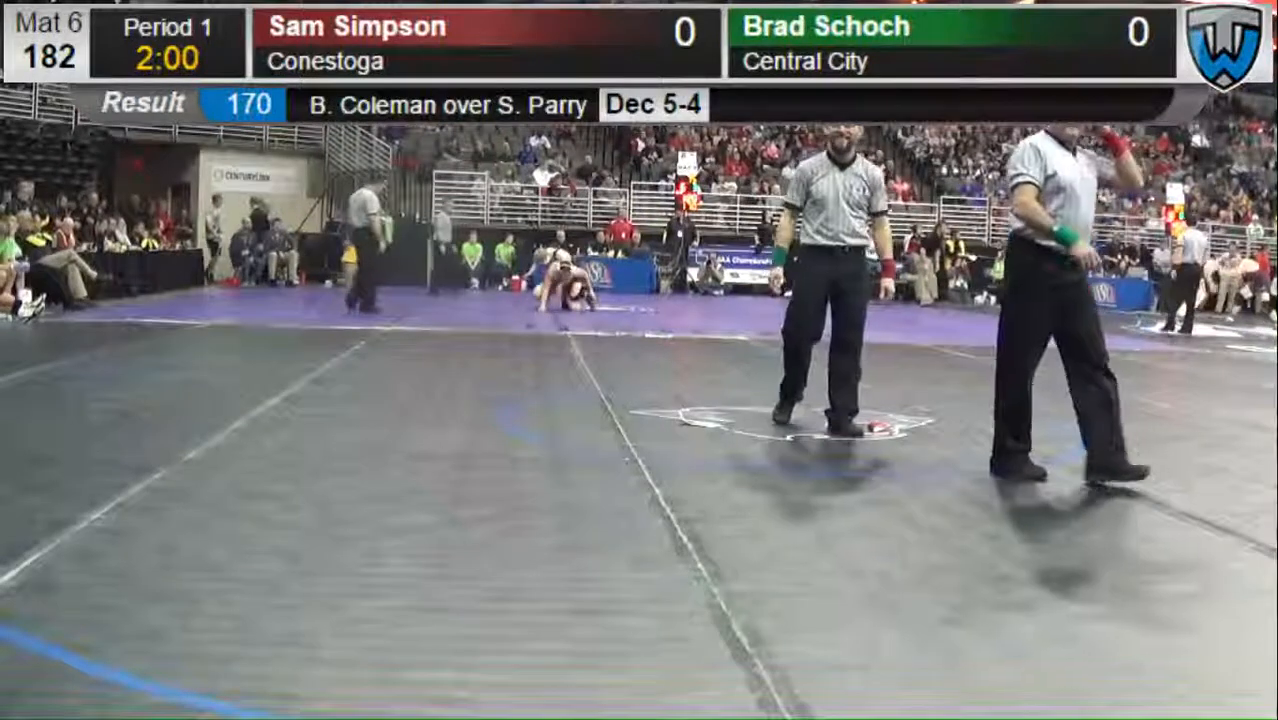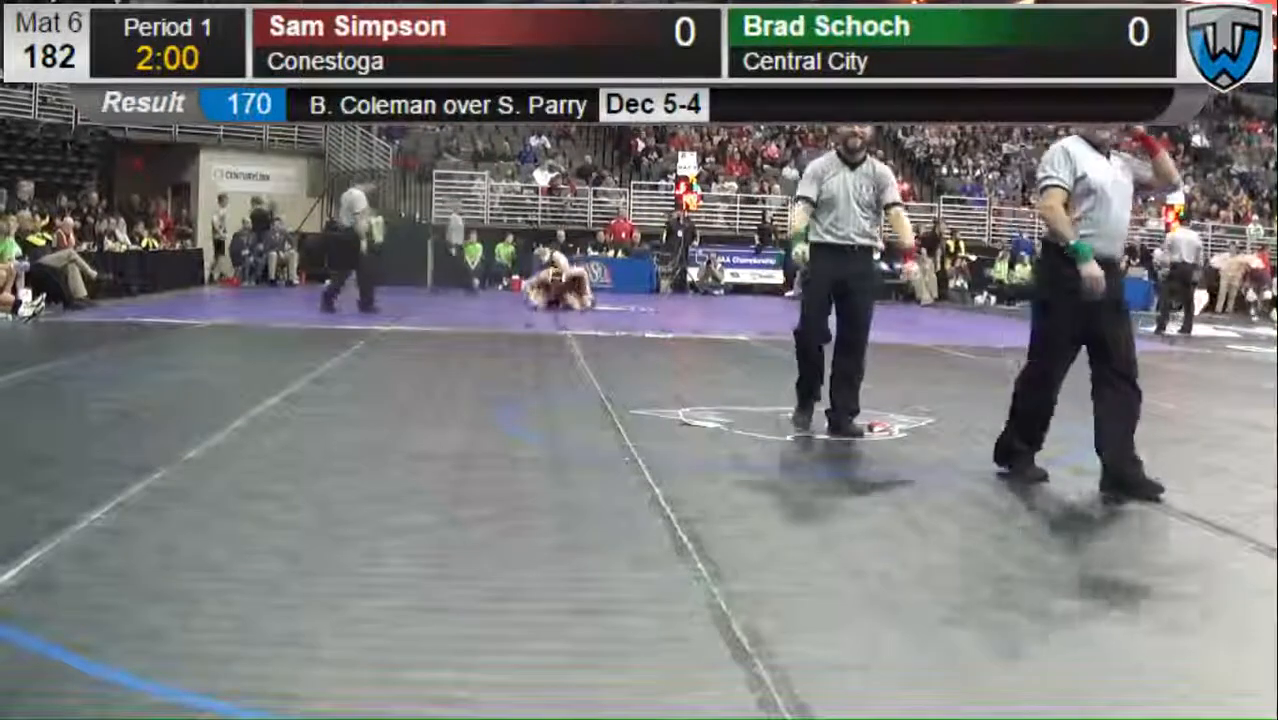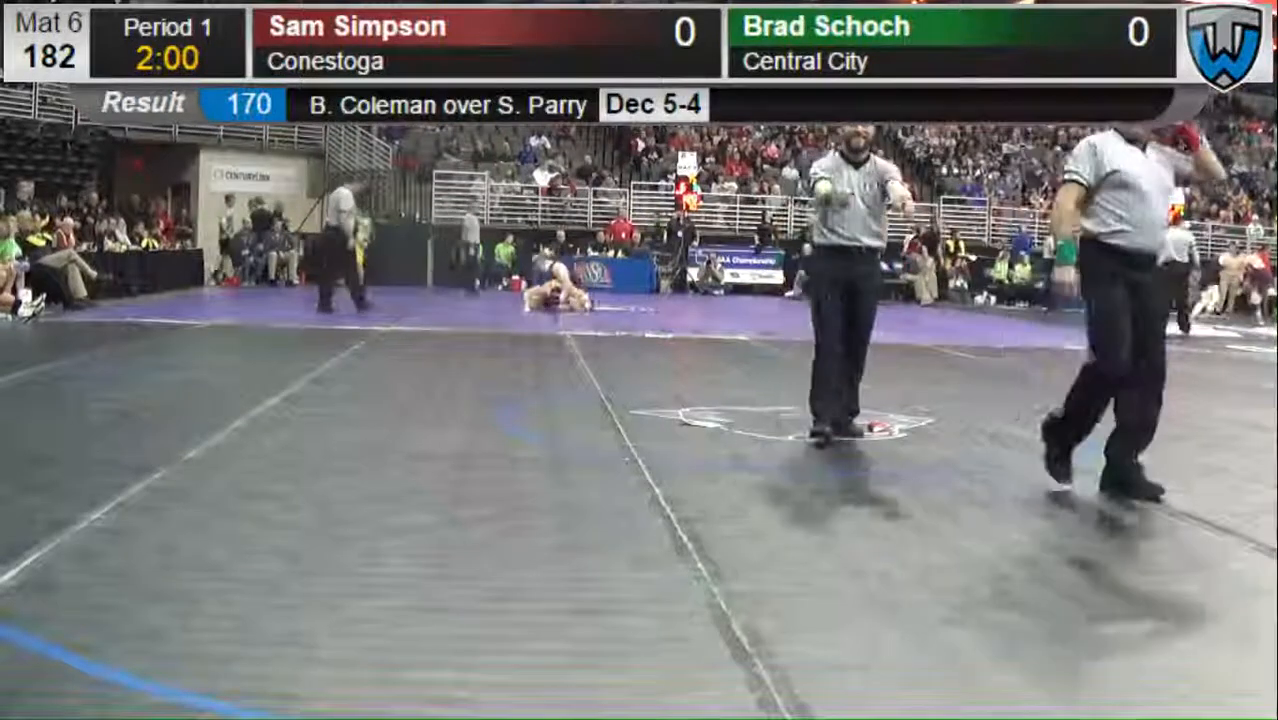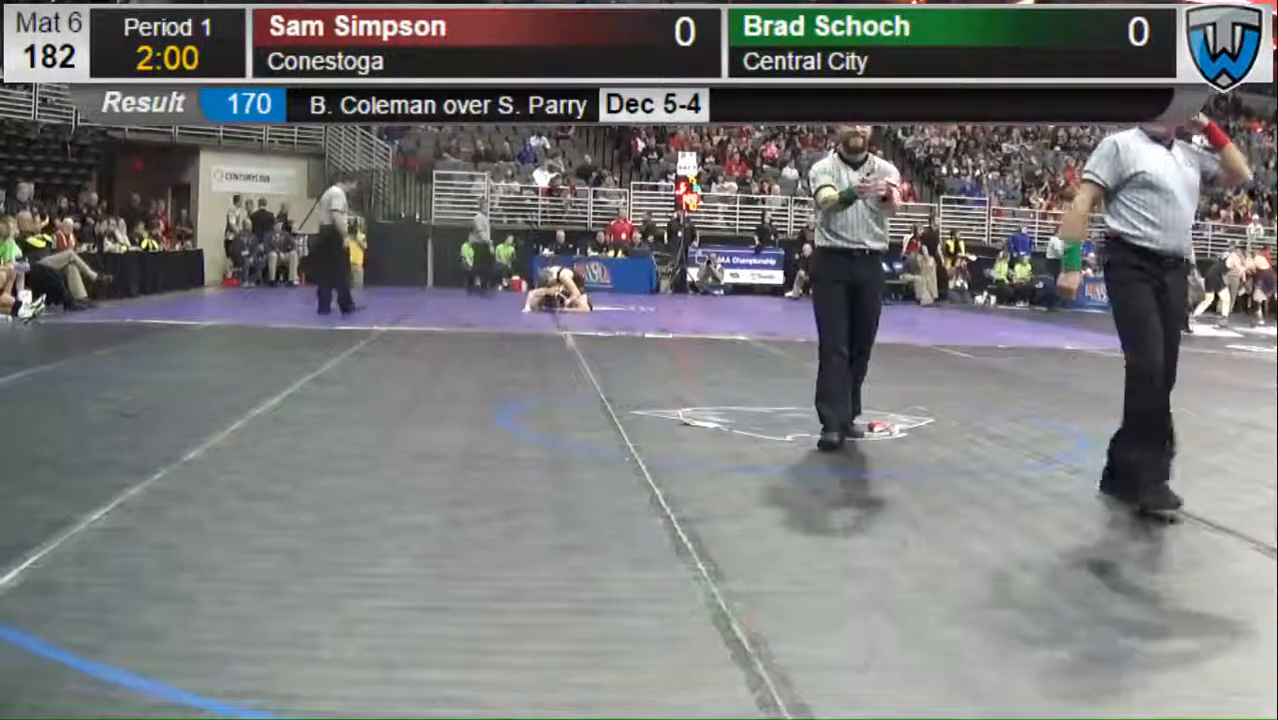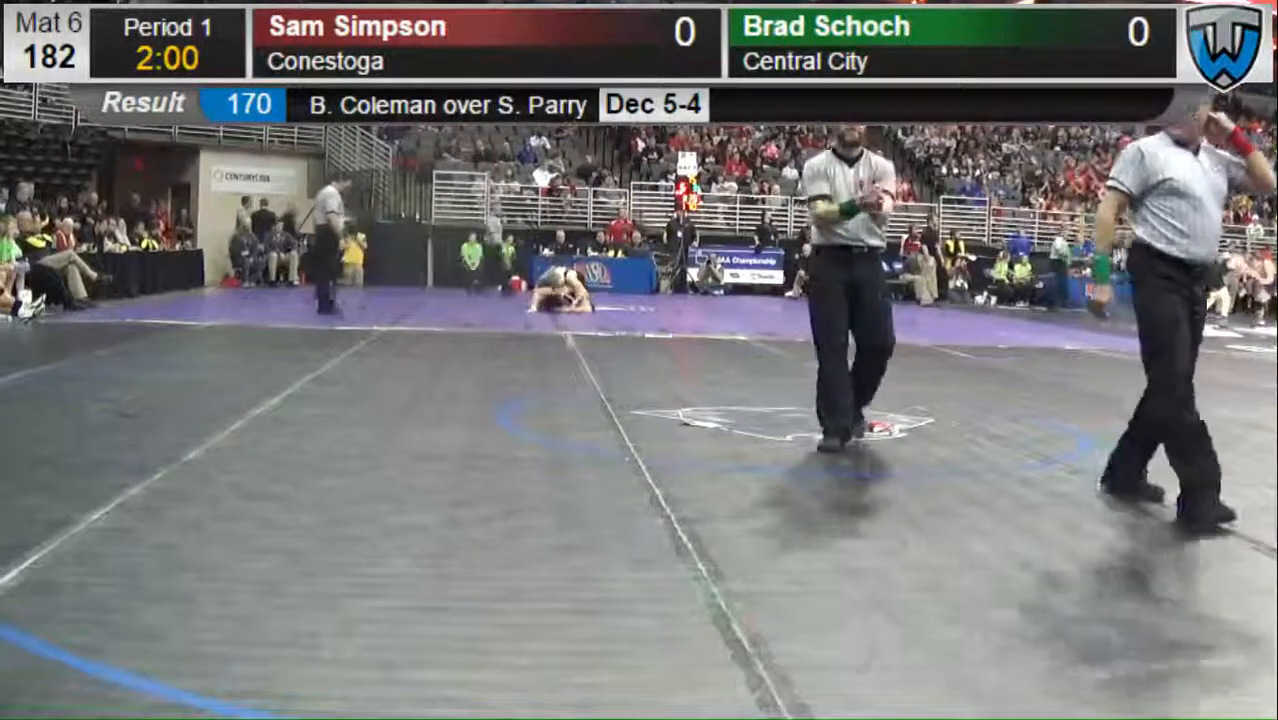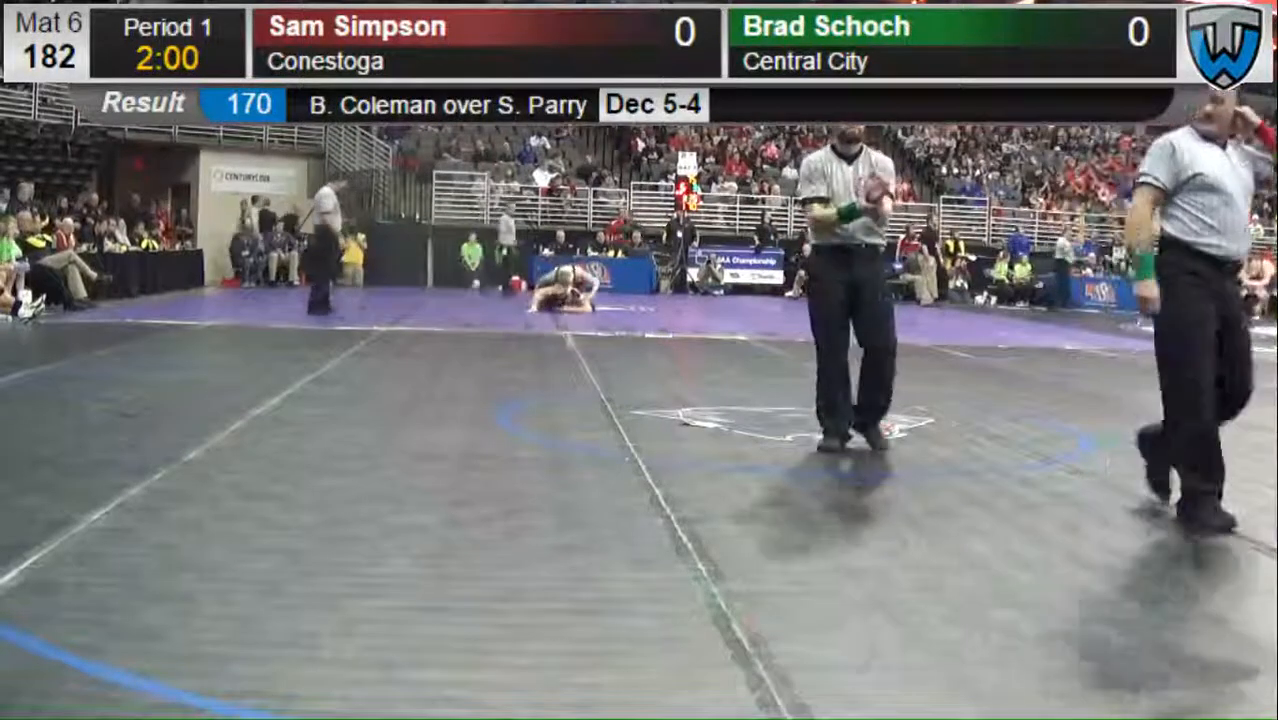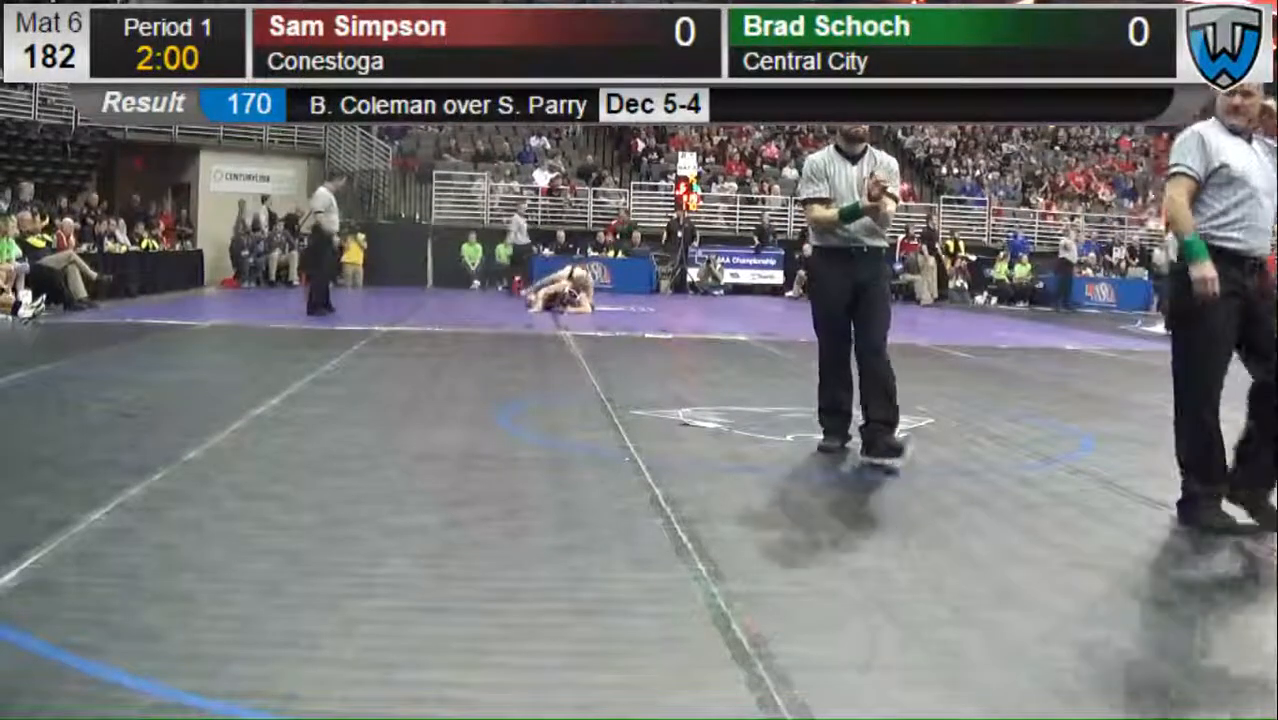
dt=0.2s
person 1, frame 1
left shoulder: (1086, 159)
right shoulder: (1034, 148)
left elbow: (1133, 183)
right elbow: (1023, 205)
left wrist: (1112, 138)
right wrist: (1071, 238)
left hip: (1073, 268)
right hip: (1035, 263)
left knee: (1092, 363)
right knee: (1019, 363)
left ankle: (1106, 458)
right ankle: (1009, 454)
person 1, frame 2
left shoulder: (1123, 162)
right shoulder: (1066, 151)
left elbow: (1170, 181)
right elbow: (1050, 208)
left wrist: (1147, 140)
right wrist: (1083, 254)
left hip: (1108, 275)
right hip: (1067, 269)
left knee: (1119, 373)
right knee: (1047, 368)
left ankle: (1121, 470)
right ankle: (1016, 451)
person 1, frame 3
left shoulder: (1162, 156)
right shoulder: (1097, 146)
left elbow: (1214, 175)
right elbow: (1065, 203)
left wrist: (1186, 132)
left hip: (1148, 268)
right hip: (1109, 265)
left knee: (1149, 372)
right knee: (1112, 363)
left ankle: (1122, 468)
right ankle: (1061, 435)
person 1, frame 4
left shoulder: (1191, 155)
right shoulder: (1120, 145)
left elbow: (1241, 177)
right elbow: (1082, 203)
left wrist: (1210, 129)
right wrist: (1072, 262)
left hip: (1174, 271)
right hip: (1132, 266)
left knee: (1160, 376)
right knee: (1148, 368)
left ankle: (1125, 471)
right ankle: (1147, 474)
person 1, frame 5
left shoulder: (1218, 159)
right shoulder: (1145, 151)
right elbow: (1108, 211)
left wrist: (1236, 135)
right wrist: (1102, 275)
left hip: (1197, 278)
right hip: (1158, 275)
left knee: (1170, 385)
right knee: (1174, 385)
left ankle: (1125, 469)
right ankle: (1199, 496)
person 1, frame 6
right shoulder: (1173, 145)
right elbow: (1141, 209)
right wrist: (1144, 274)
left hip: (1228, 277)
right hip: (1186, 273)
left knee: (1234, 386)
right knee: (1191, 388)
left ankle: (1161, 443)
right ankle: (1200, 498)
person 1, frame 7
right shoulder: (1200, 137)
right elbow: (1175, 199)
right wrist: (1197, 256)
right hip: (1209, 273)
right knee: (1200, 390)
right ankle: (1200, 499)
person 2, frame 1
left shoulder: (871, 174)
right shoulder: (808, 170)
left elbow: (879, 224)
right elbow: (789, 216)
left wrist: (888, 271)
right wrist: (778, 260)
left hip: (853, 262)
right hip: (814, 259)
left knee: (848, 342)
right knee: (799, 333)
left ankle: (842, 415)
right ankle: (788, 396)
person 2, frame 2
left shoulder: (880, 173)
right shoulder: (819, 168)
left elbow: (895, 212)
right elbow: (803, 208)
right wrist: (798, 241)
left hip: (861, 262)
right hip: (823, 257)
left knee: (854, 342)
right knee: (810, 333)
left ankle: (842, 415)
right ankle: (806, 400)
person 2, frame 3
left shoulder: (883, 169)
right shoulder: (824, 166)
left elbow: (898, 190)
right elbow: (821, 190)
left wrist: (904, 197)
right wrist: (833, 195)
left hip: (867, 263)
right hip: (829, 259)
left knee: (856, 343)
right knee: (828, 341)
left ankle: (843, 415)
right ankle: (824, 417)
person 2, frame 4
left shoulder: (884, 170)
right shoulder: (823, 168)
left elbow: (892, 204)
right elbow: (826, 200)
left wrist: (886, 194)
right wrist: (851, 193)
left hip: (870, 264)
right hip: (831, 262)
left knee: (860, 347)
right knee: (833, 346)
left ankle: (846, 416)
right ankle: (832, 424)
person 2, frame 5
left shoulder: (881, 166)
right shoulder: (817, 166)
left elbow: (885, 213)
right elbow: (820, 214)
left wrist: (875, 206)
right wrist: (854, 205)
left hip: (869, 262)
right hip: (830, 262)
left knee: (880, 343)
right knee: (831, 348)
left ankle: (854, 407)
right ankle: (835, 426)
person 2, frame 6
left shoulder: (882, 164)
right shoulder: (814, 163)
left elbow: (884, 216)
right elbow: (815, 217)
left wrist: (877, 203)
right wrist: (855, 209)
left hip: (870, 261)
right hip: (829, 262)
left knee: (882, 344)
right knee: (831, 349)
left ankle: (868, 417)
right ankle: (834, 427)
person 2, frame 7
left shoulder: (885, 164)
right shoulder: (817, 163)
left elbow: (886, 219)
right elbow: (815, 217)
left wrist: (878, 203)
right wrist: (858, 209)
left hip: (872, 263)
right hip: (830, 263)
left knee: (874, 349)
right knee: (833, 350)
left ankle: (879, 433)
right ankle: (835, 428)
